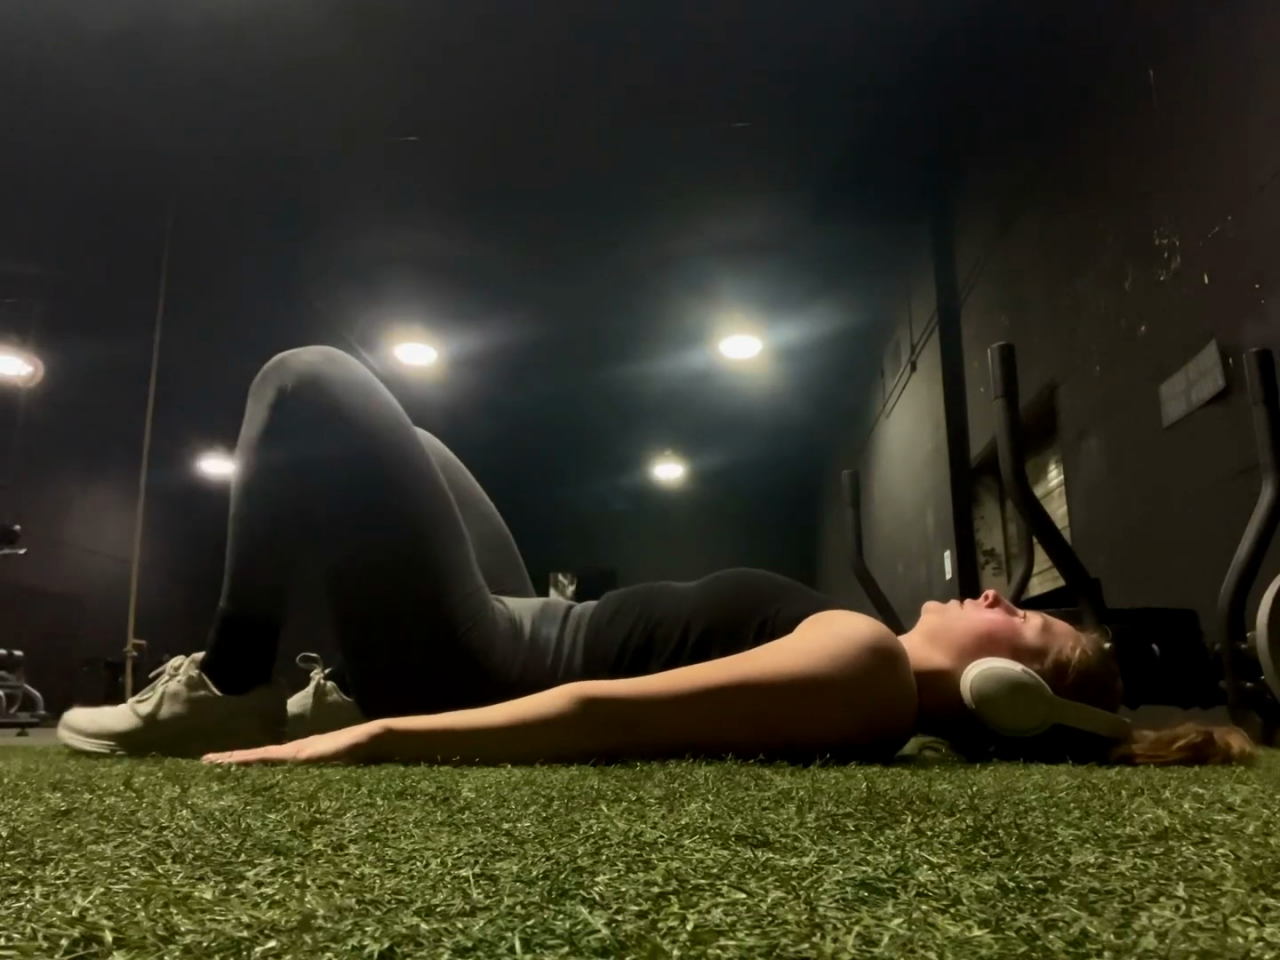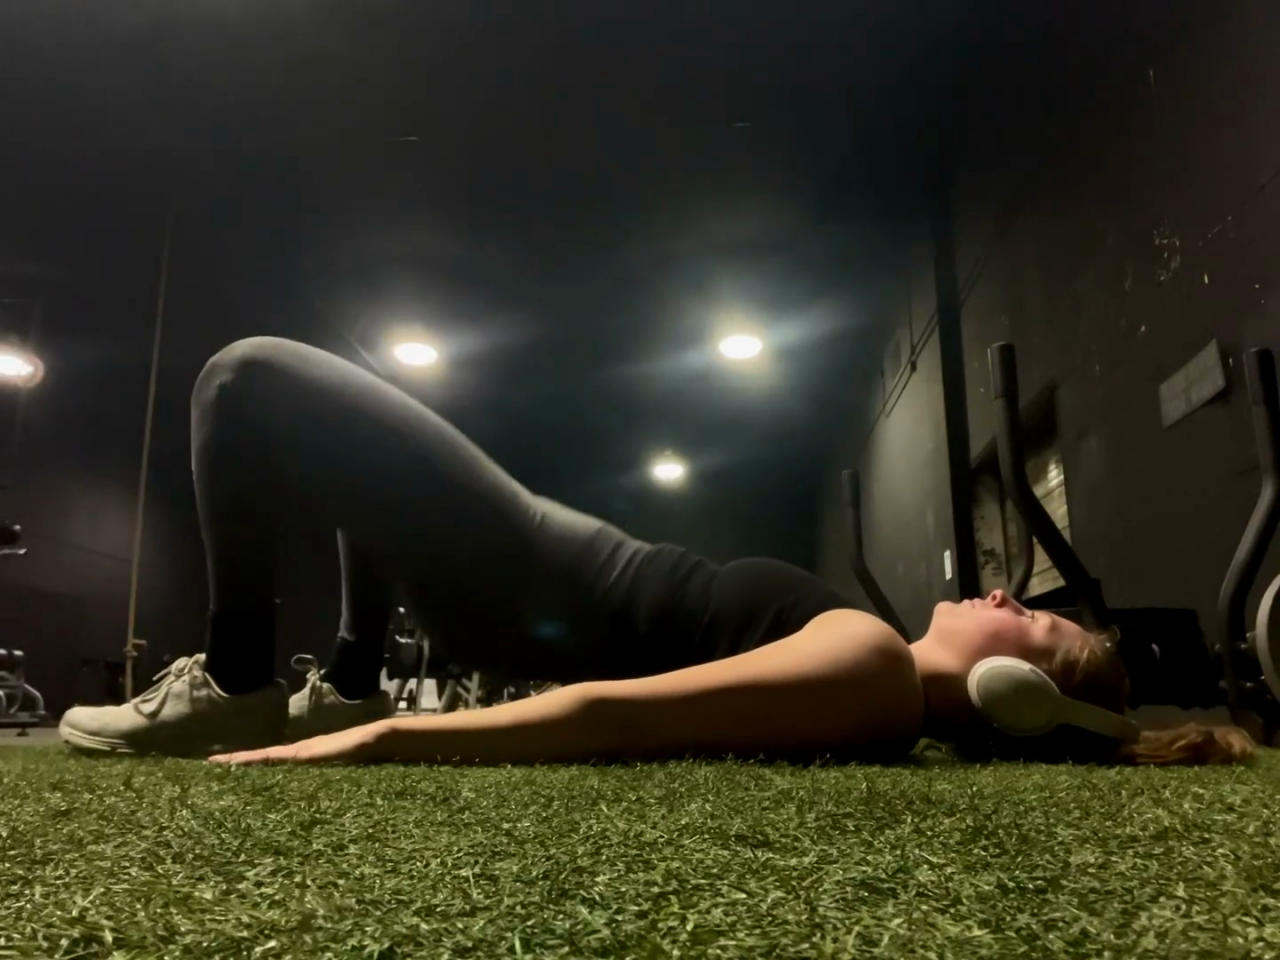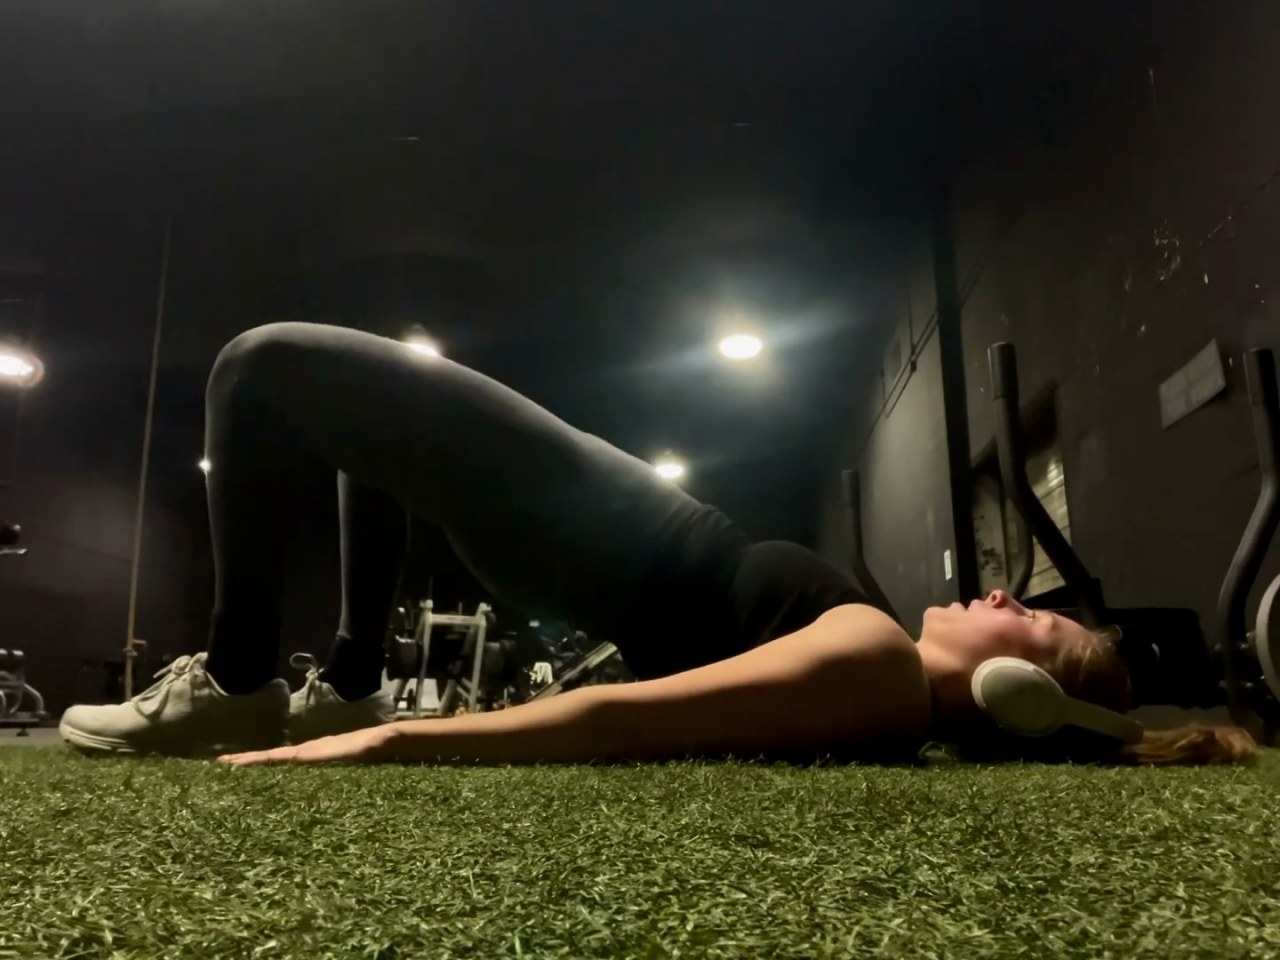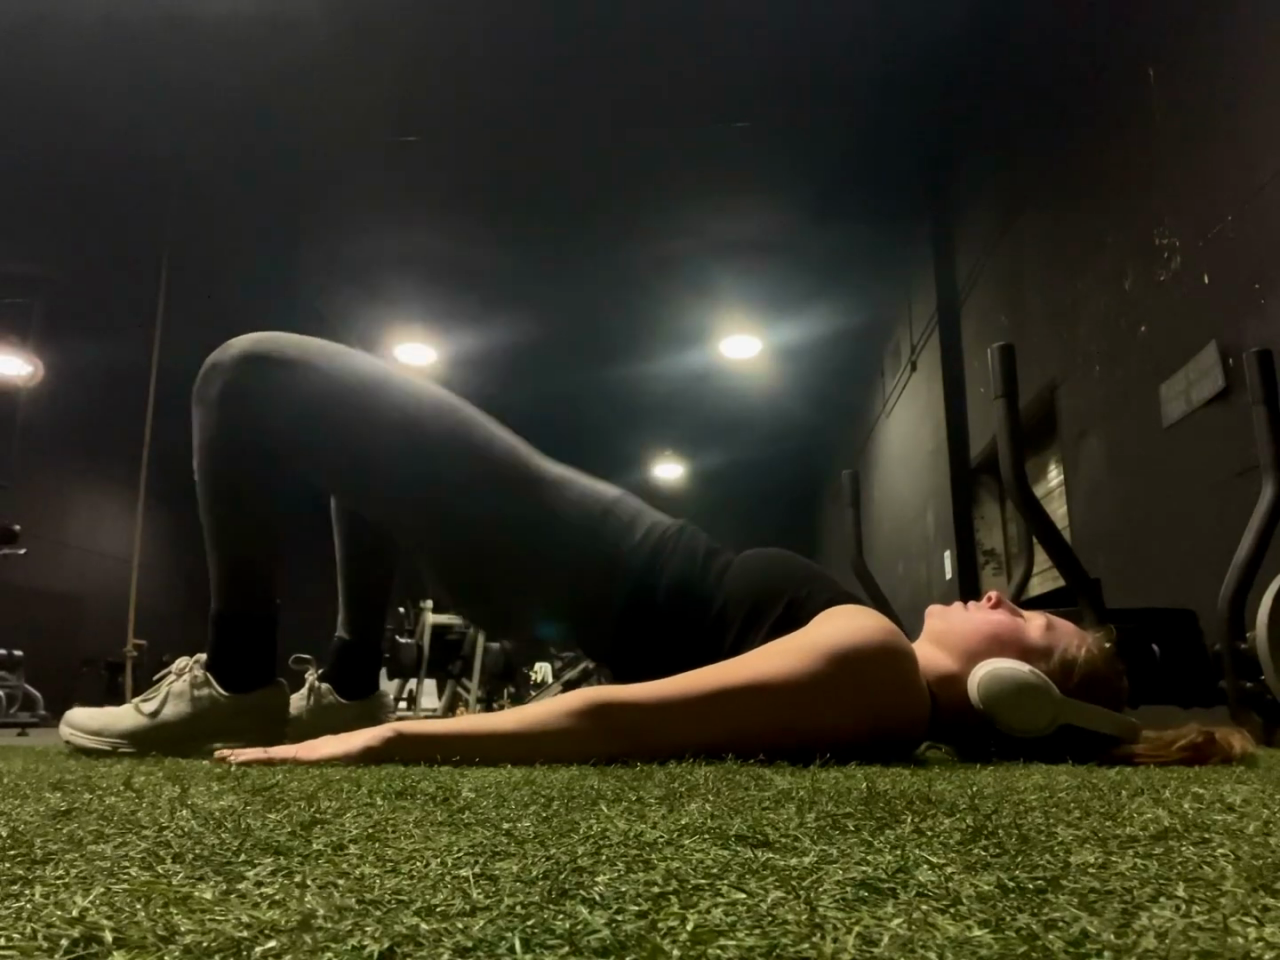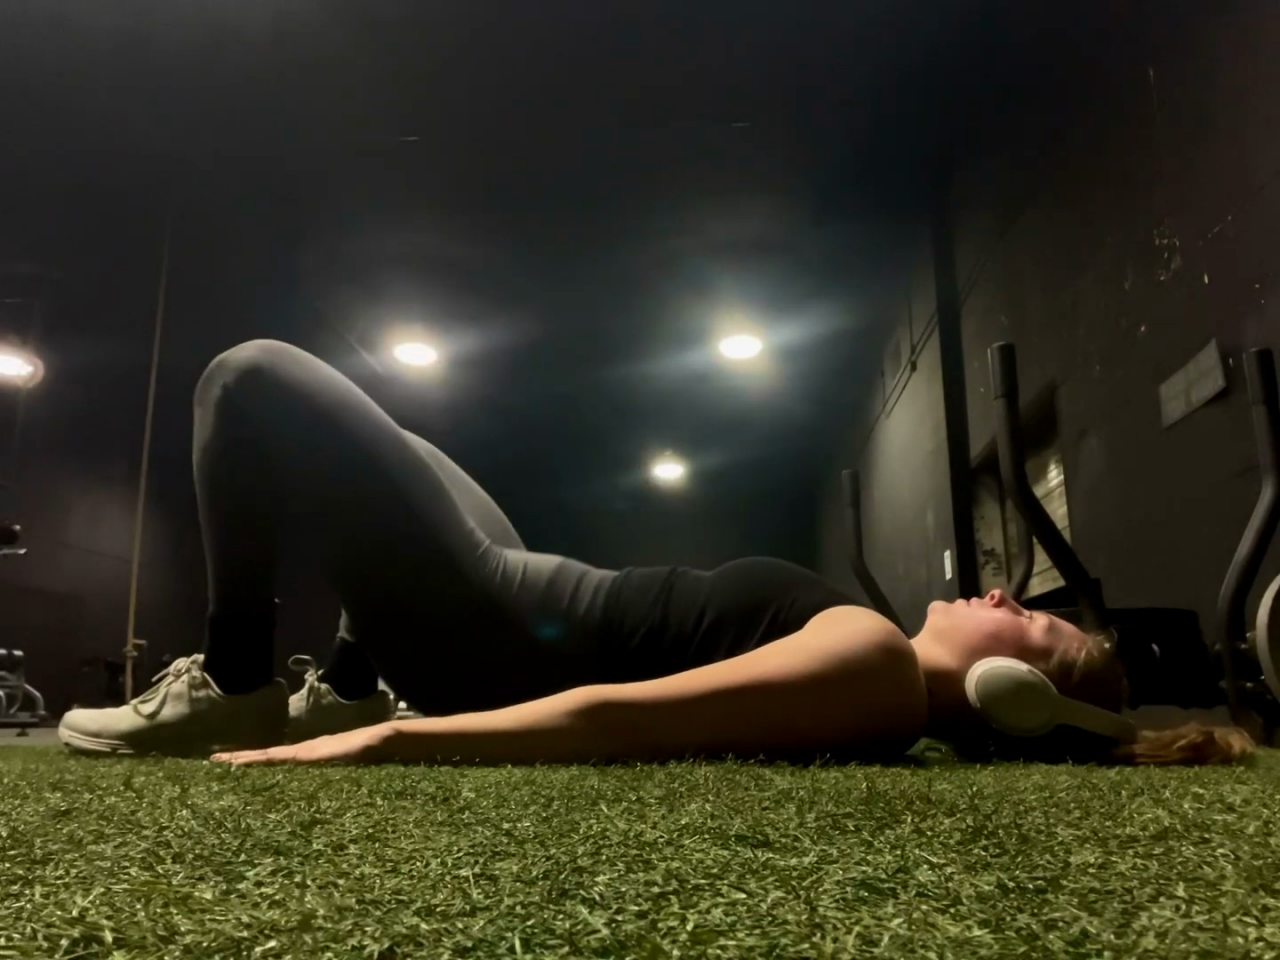
dt=0.5s
person 1, frame 1
left shoulder: (861, 671)
right shoulder: (886, 688)
left elbow: (607, 717)
left wrist: (370, 740)
left hip: (475, 666)
right hip: (526, 631)
left knee: (311, 382)
right knee: (414, 450)
left ankle: (227, 691)
right ankle: (339, 690)
person 1, frame 2
left shoulder: (866, 673)
right shoulder: (900, 688)
left elbow: (612, 716)
left wrist: (383, 739)
left hip: (533, 582)
right hip: (565, 578)
left knee: (248, 381)
right knee: (366, 443)
left ankle: (230, 691)
right ankle: (343, 683)
person 1, frame 3
left shoulder: (873, 672)
right shoulder: (908, 690)
left elbow: (620, 722)
left wrist: (390, 744)
right hip: (607, 528)
left knee: (267, 368)
right knee: (368, 416)
left ankle: (232, 690)
right ankle: (343, 685)
person 1, frame 4
left shoulder: (873, 669)
right shoulder: (903, 687)
left elbow: (618, 722)
left wrist: (387, 742)
right hip: (579, 541)
left knee: (249, 376)
right knee: (359, 432)
left ankle: (234, 690)
right ankle: (343, 685)
person 1, frame 5
left shoulder: (873, 668)
right shoulder: (898, 685)
left elbow: (614, 721)
left wrist: (382, 744)
left hip: (492, 634)
right hip: (532, 604)
left knee: (253, 381)
right knee: (385, 439)
left ankle: (229, 694)
right ankle: (341, 688)
